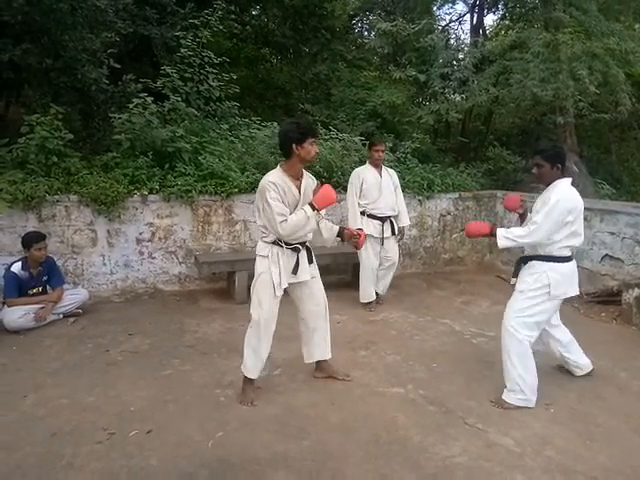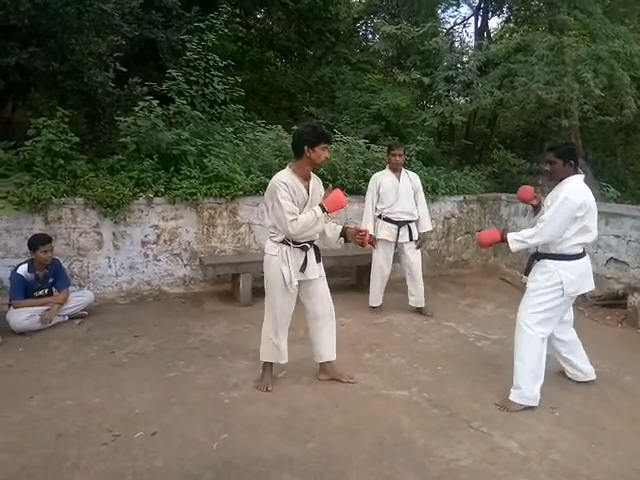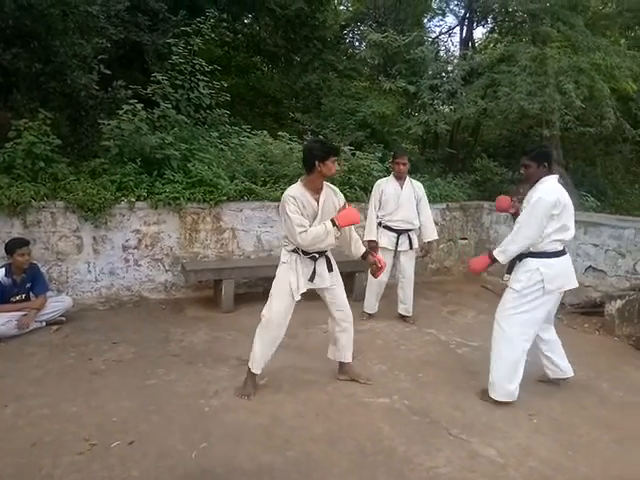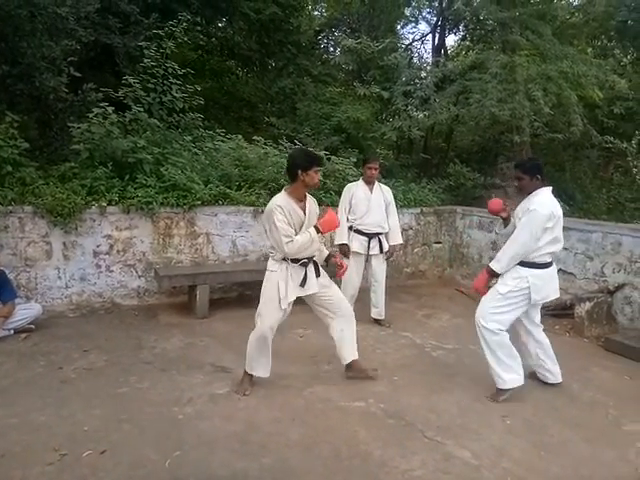
dt=0.5s
person 1, frame 1
left shoulder: (310, 181)
right shoulder: (271, 184)
left elbow: (316, 223)
right elbow: (283, 228)
left wrist: (341, 232)
right wrist: (313, 206)
left hip: (302, 255)
right hip: (273, 256)
left knee: (316, 309)
right knee: (263, 318)
left ankle: (321, 364)
right ankle: (249, 381)
person 1, frame 2
left shoulder: (316, 183)
right shoulder: (281, 183)
right elbow: (292, 227)
left wrist: (345, 233)
right wrist: (323, 208)
left hip: (309, 254)
right hip: (282, 255)
left knee: (322, 309)
right knee: (278, 315)
left ankle: (326, 366)
right ankle: (268, 368)
person 1, frame 3
left shoulder: (334, 193)
right shoulder: (292, 197)
left elbow: (347, 230)
right elbow: (303, 238)
left wrist: (366, 253)
right wrist: (334, 223)
left hip: (324, 262)
right hip: (295, 263)
left knee: (342, 313)
right knee: (274, 318)
left ankle: (345, 366)
right ankle: (252, 374)
person 1, frame 4
left shoulder: (311, 202)
right shoulder: (277, 207)
right elbow: (290, 247)
left wrist: (329, 257)
right wrist: (317, 229)
left hip: (310, 270)
right hip: (283, 272)
left knee: (342, 311)
right knee: (266, 326)
left ankle: (352, 365)
right ankle: (250, 374)
person 2, frame 1
left shoulder: (561, 197)
right shoulder: (558, 192)
left elbow: (537, 236)
left wrist: (495, 232)
right wrist: (525, 217)
left hip: (547, 272)
right hip: (549, 268)
left knee: (516, 326)
right knee: (547, 321)
left ankle: (519, 395)
right ankle: (579, 364)
person 2, frame 2
left shoulder: (571, 194)
right shoulder: (570, 189)
left elbow: (545, 233)
left wrist: (505, 238)
right wrist: (539, 209)
left hip: (559, 269)
right hip: (564, 266)
left knee: (530, 324)
right knee: (557, 323)
left ankle: (524, 394)
right ankle: (581, 371)
person 2, frame 3
left shoulder: (543, 194)
right shoulder: (554, 190)
left elbow: (525, 235)
left wrist: (492, 257)
right wrist: (518, 214)
left hip: (540, 268)
right hip: (552, 264)
left knee: (510, 322)
right knee: (539, 322)
left ankle: (501, 389)
right ankle: (557, 371)
person 2, frame 4
left shoulder: (539, 206)
right shoulder: (539, 200)
left elbow: (519, 245)
right elbow: (522, 234)
left wrist: (490, 271)
right wrist: (508, 219)
left hip: (526, 276)
right hip: (534, 272)
left knee: (487, 318)
right knee: (529, 324)
left ankle: (509, 379)
right ankle: (549, 373)
person 3, frame 1
left shoulder: (391, 174)
right shoulder: (359, 173)
left elbow: (398, 199)
right elbow: (352, 201)
left wrist: (402, 224)
right wrist: (356, 226)
left hip: (388, 224)
right hip: (369, 224)
left knee: (391, 259)
right knee: (369, 262)
left ankle: (378, 290)
right ankle: (368, 297)
person 3, frame 2
left shoulder: (413, 178)
right shoulder: (378, 178)
left elbow: (421, 204)
right elbow: (370, 205)
left wrist: (423, 230)
right wrist: (369, 231)
left hip: (409, 229)
right hip: (386, 228)
left knee: (414, 267)
right knee: (381, 268)
left ankle: (418, 303)
right ankle: (375, 302)
person 3, frame 3
left shoulder: (417, 187)
right shoulder: (381, 185)
left elbow: (424, 213)
right elbow: (372, 212)
left wrist: (427, 239)
right wrist: (371, 238)
left hip: (408, 238)
right hip: (385, 236)
left knee: (407, 276)
right knee: (378, 275)
left ankle: (405, 311)
right ankle: (369, 309)
person 3, frame 4
left shoulder: (386, 191)
right shoulder: (351, 188)
left elbow: (392, 218)
right elbow: (343, 216)
left wrist: (393, 243)
right wrist: (343, 242)
left hip: (378, 241)
right hip: (357, 240)
left knee: (379, 279)
right knee: (351, 279)
left ankle: (378, 315)
